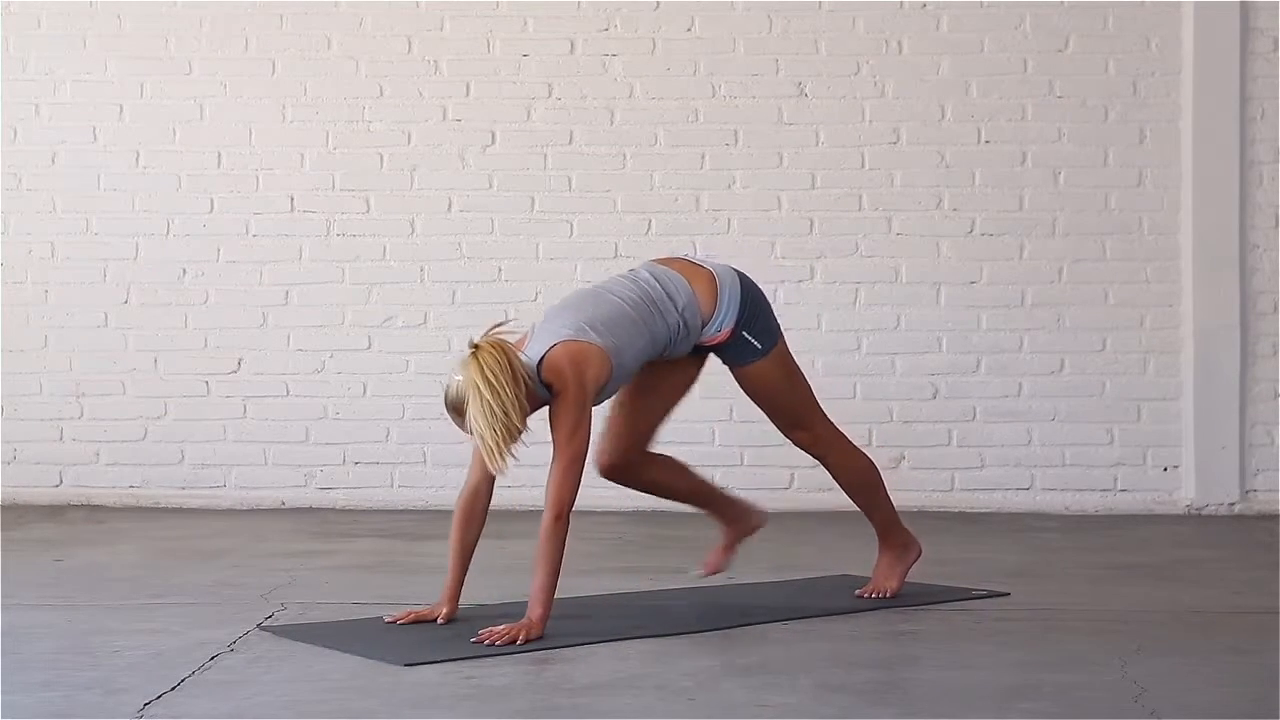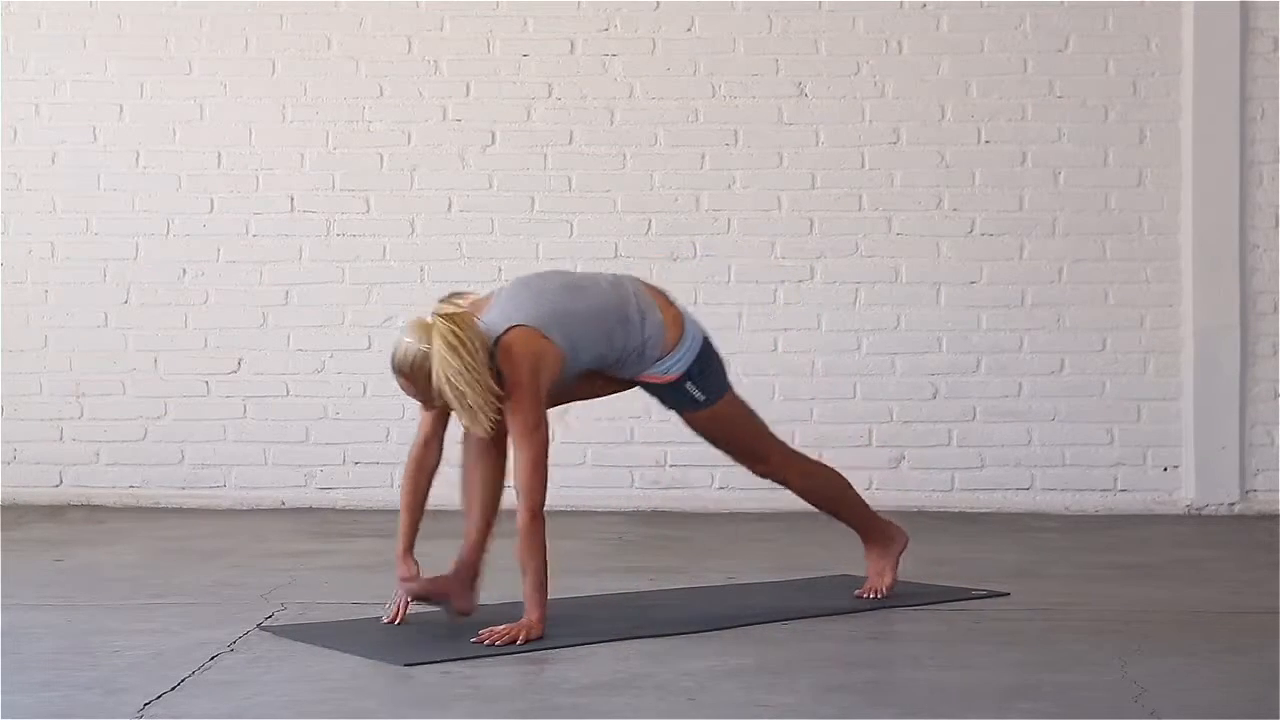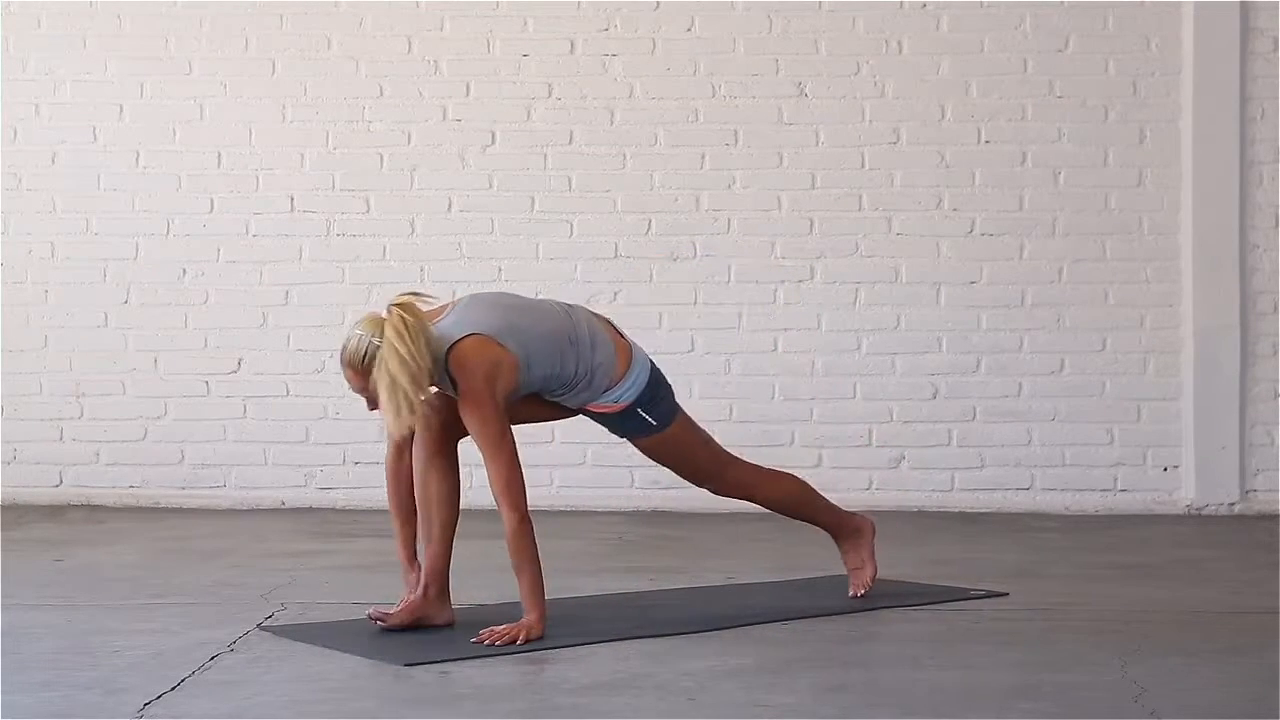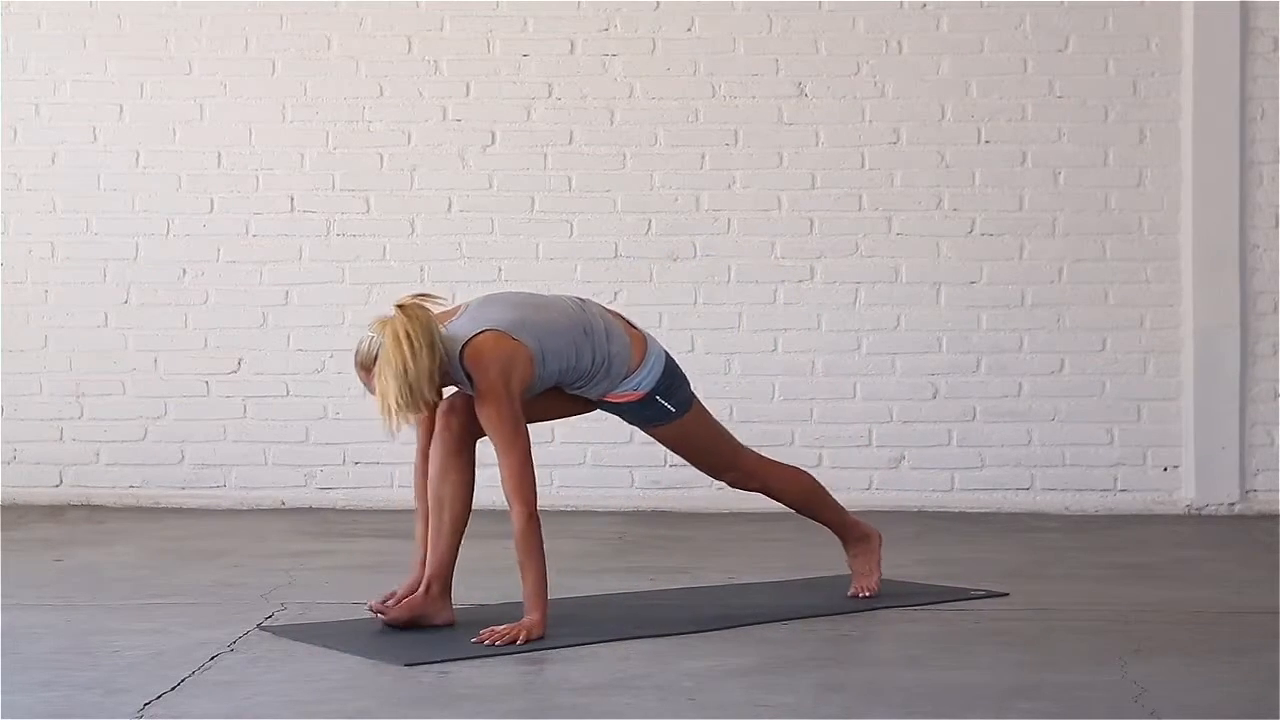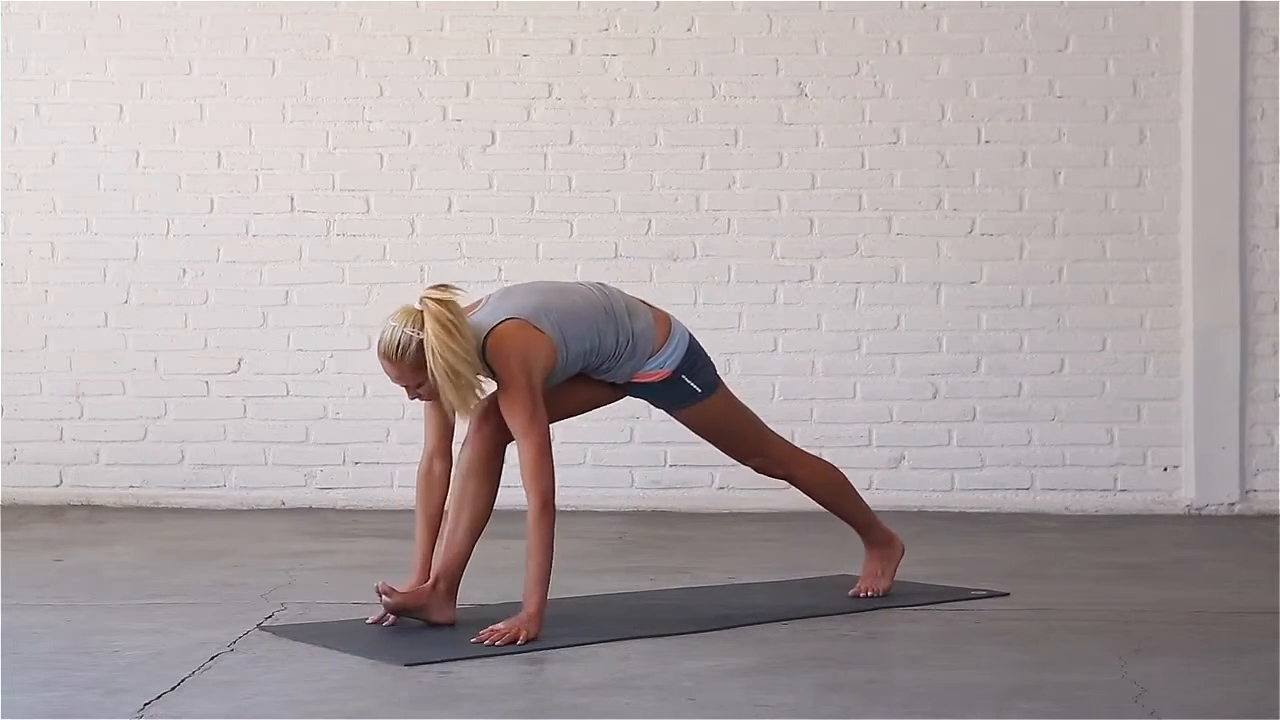
dt=0.3s
person 1, frame 1
left shoulder: (567, 374)
right shoulder: (505, 367)
left elbow: (557, 508)
right elbow: (476, 488)
left wrist: (536, 617)
right wrist: (448, 598)
left hip: (723, 308)
right hip: (679, 306)
left knee: (811, 435)
right knee: (617, 461)
left ankle: (897, 542)
right ankle: (736, 518)
person 1, frame 2
left shoulder: (518, 360)
right shoulder: (452, 336)
left elbow: (530, 504)
right elbow: (425, 446)
left wrist: (535, 616)
right wrist: (404, 560)
left hip: (667, 351)
right hip: (614, 339)
left knee: (768, 459)
right knee: (486, 425)
left ankle: (880, 538)
right ankle: (464, 578)
person 1, frame 3
left shoulder: (472, 371)
right shoulder: (408, 340)
left elbow: (512, 508)
right elbow: (400, 449)
left wrist: (534, 615)
right wrist: (407, 555)
left hip: (612, 381)
right hip: (565, 361)
left knee: (724, 476)
right knee: (432, 428)
left ankle: (849, 529)
right ankle: (433, 596)
person 1, frame 4
left shoulder: (487, 366)
right shoulder: (423, 342)
left elbow: (523, 505)
right elbow: (427, 454)
left wrist: (535, 615)
right wrist: (420, 574)
left hip: (631, 372)
right hip: (577, 362)
left knee: (739, 470)
right knee: (452, 424)
left ankle: (858, 537)
right ankle: (435, 594)
person 1, frame 5
left shoulder: (510, 355)
right shoulder: (442, 340)
left elbow: (541, 496)
right elbow: (434, 461)
left wrist: (533, 610)
right wrist: (419, 573)
left hip: (654, 353)
right hip: (601, 354)
left knee: (767, 455)
right knee: (487, 427)
left ankle: (880, 542)
right ankle: (440, 592)
